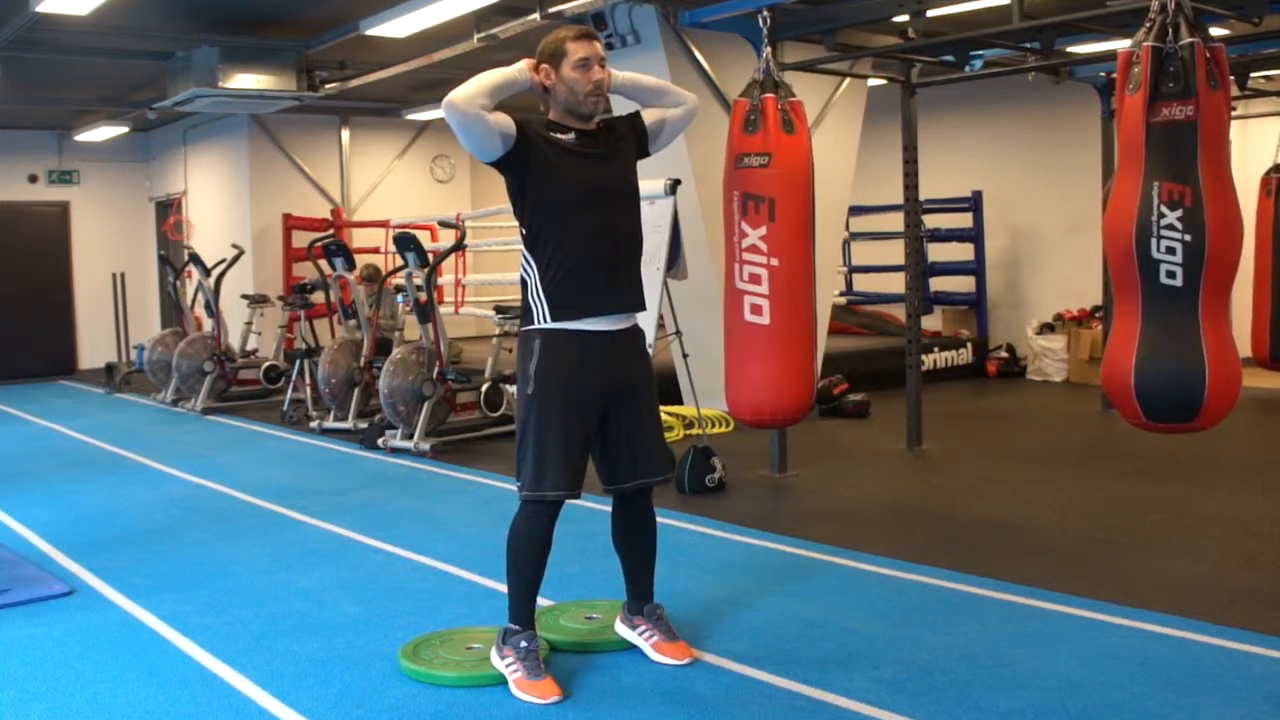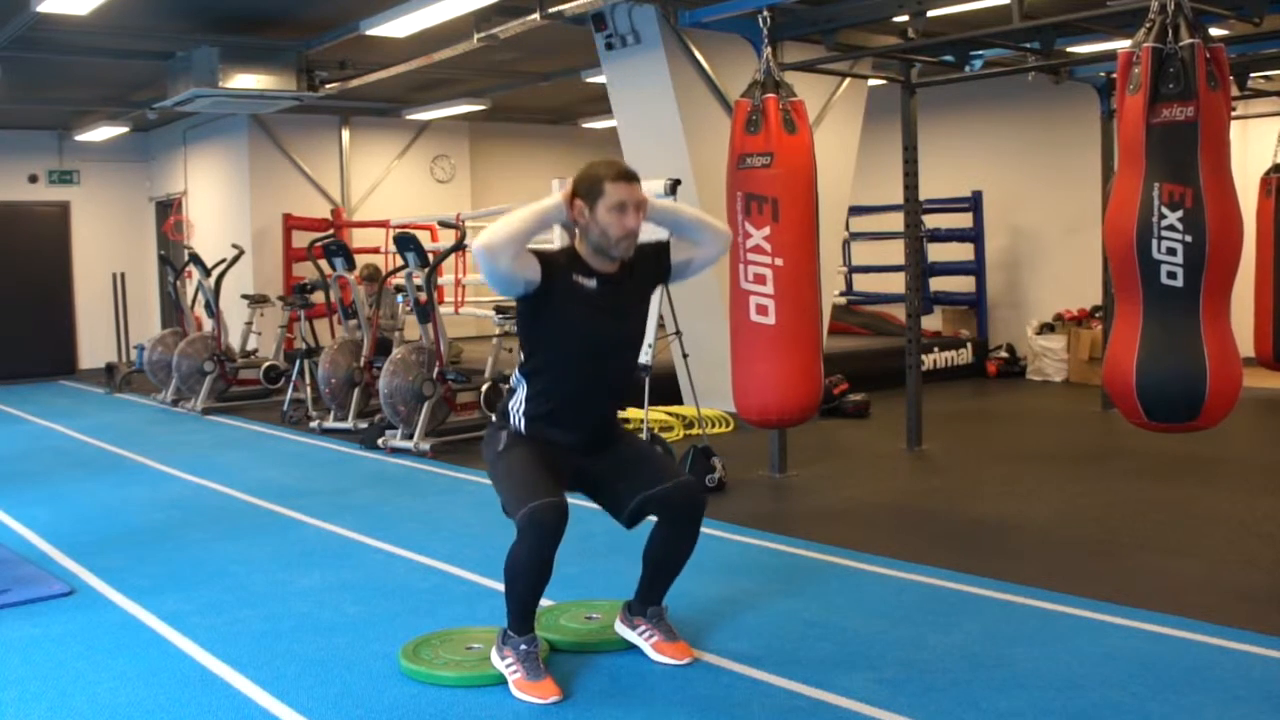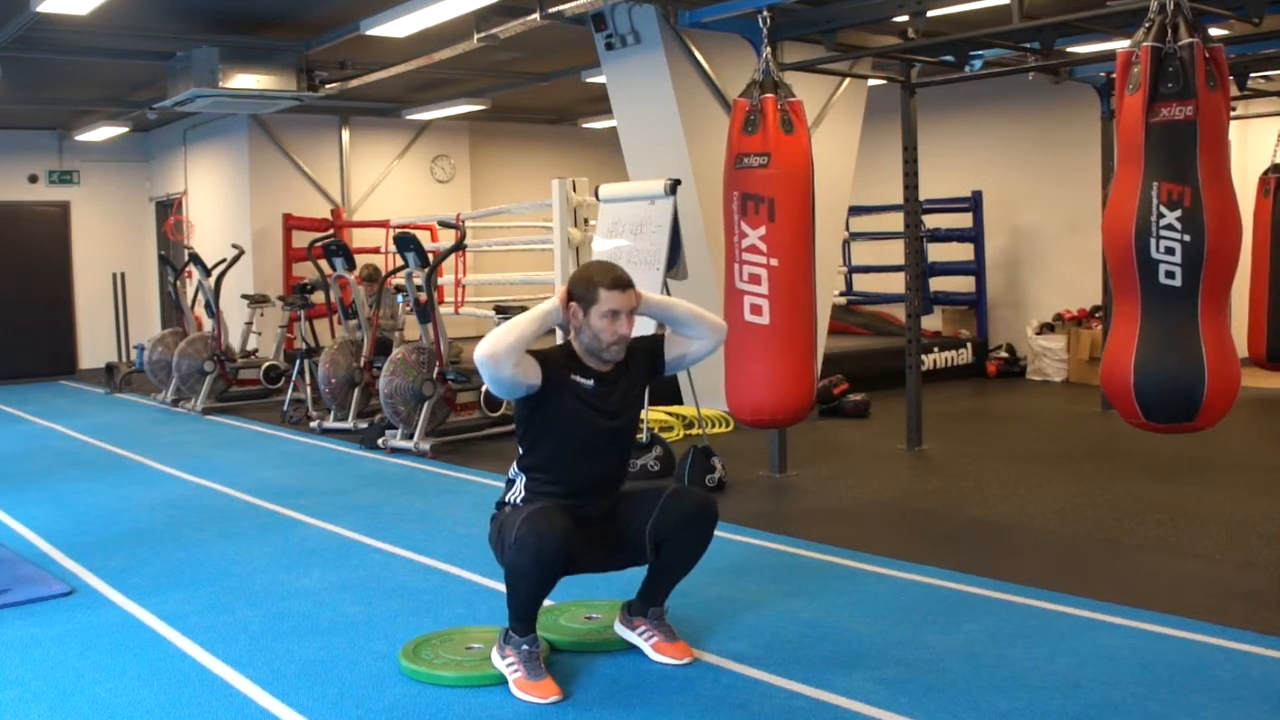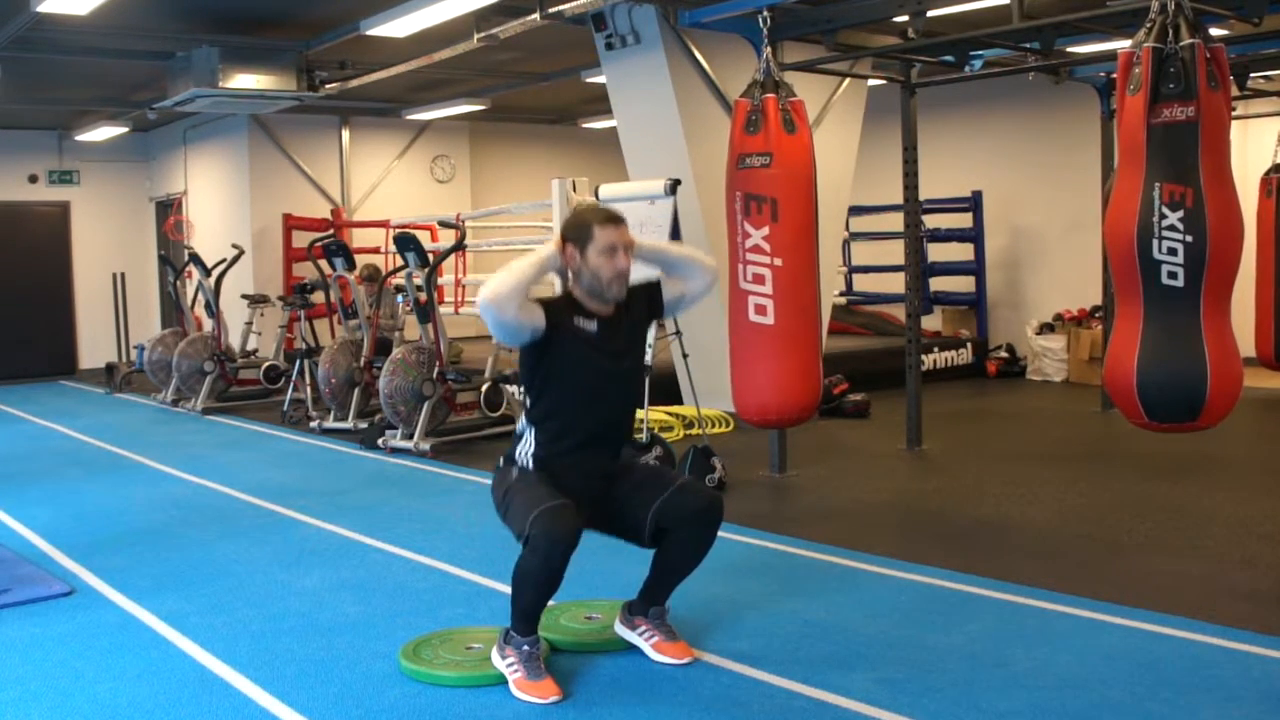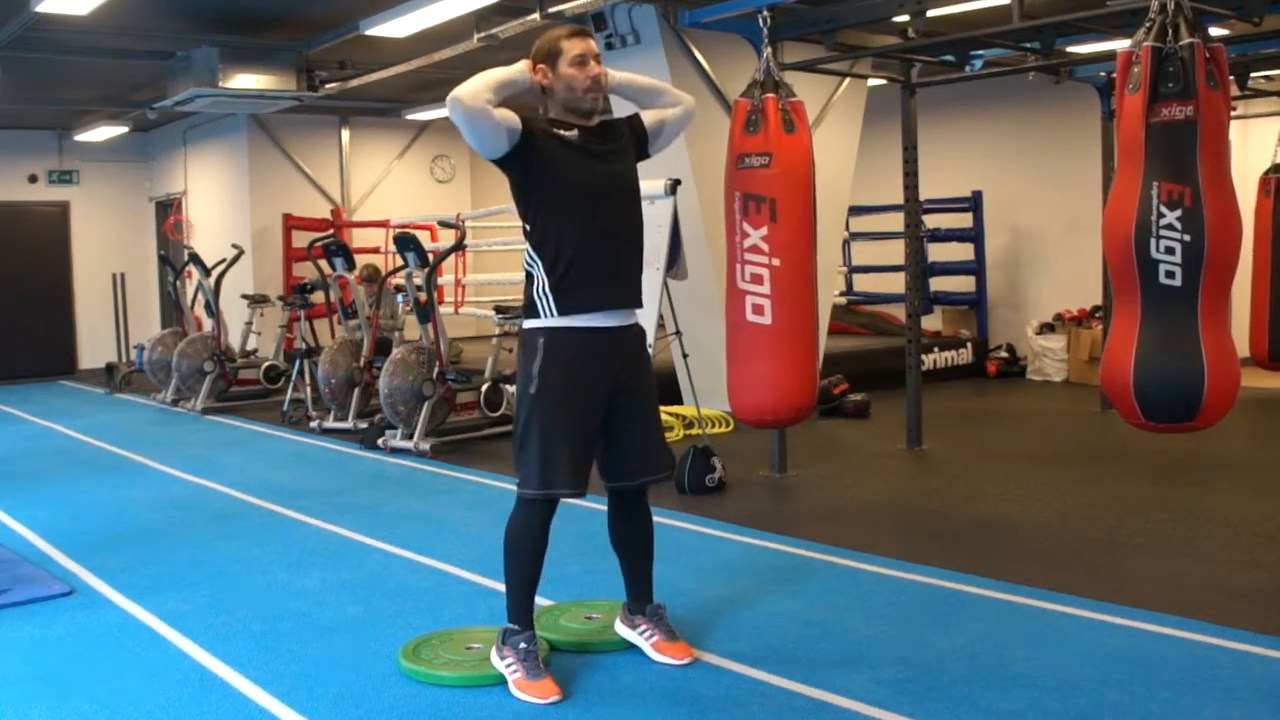
dt=1s
person 1, frame 1
left shoulder: (622, 136)
right shoulder: (526, 142)
left elbow: (687, 102)
right elbow: (459, 107)
left wrist: (618, 80)
right wrist: (520, 73)
left hip: (624, 338)
right hip: (559, 343)
left knee: (636, 484)
right knee: (544, 494)
left ankle: (639, 612)
right ankle: (516, 639)
person 1, frame 2
left shoulder: (643, 265)
right shoulder: (547, 273)
left elbow: (717, 239)
right elbow: (489, 250)
left wrist: (653, 205)
right wrist: (554, 206)
left hip: (602, 437)
right hip: (528, 437)
left knee: (684, 498)
right knee: (544, 518)
left ankle: (642, 614)
right ankle: (516, 642)
person 1, frame 3
left shoulder: (638, 358)
right shoulder: (545, 370)
left elbow: (712, 332)
right elbow: (489, 357)
left wrist: (646, 301)
right wrist: (550, 309)
left hip: (607, 518)
right hip: (532, 519)
left knee: (694, 509)
right knee: (544, 533)
left ankle: (643, 615)
right ankle: (517, 642)
person 1, frame 4
left shoulder: (636, 306)
right shoulder: (549, 321)
left elbow: (704, 273)
right elbow: (493, 303)
left wrist: (639, 245)
right wrist: (547, 255)
left hip: (608, 475)
right hip: (536, 477)
left knee: (700, 507)
right knee: (557, 530)
left ankle: (644, 614)
right ankle: (518, 642)
person 1, frame 5
left shoulder: (620, 136)
right shoulder: (530, 140)
left elbow: (682, 104)
right elbow: (463, 103)
left wrist: (615, 80)
right wrist: (520, 73)
left hip: (625, 335)
right hip: (560, 338)
left knee: (632, 485)
right knee: (541, 491)
left ankle: (639, 611)
right ankle: (516, 639)
